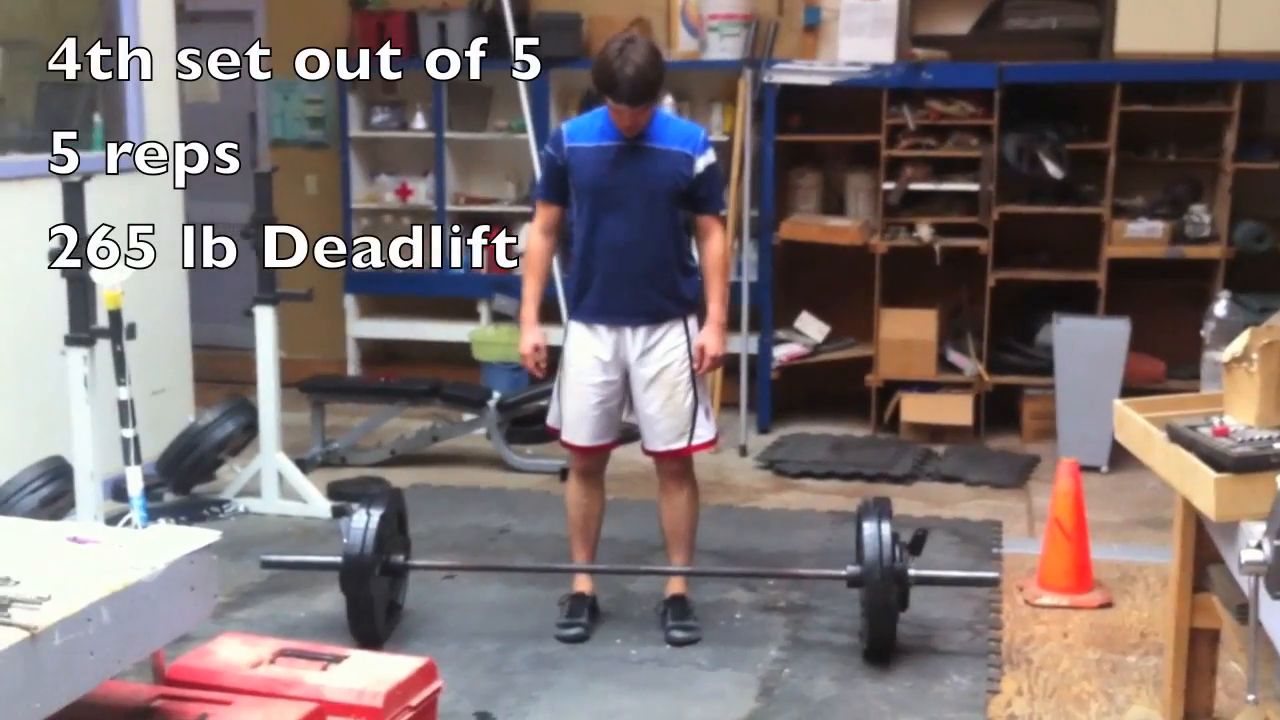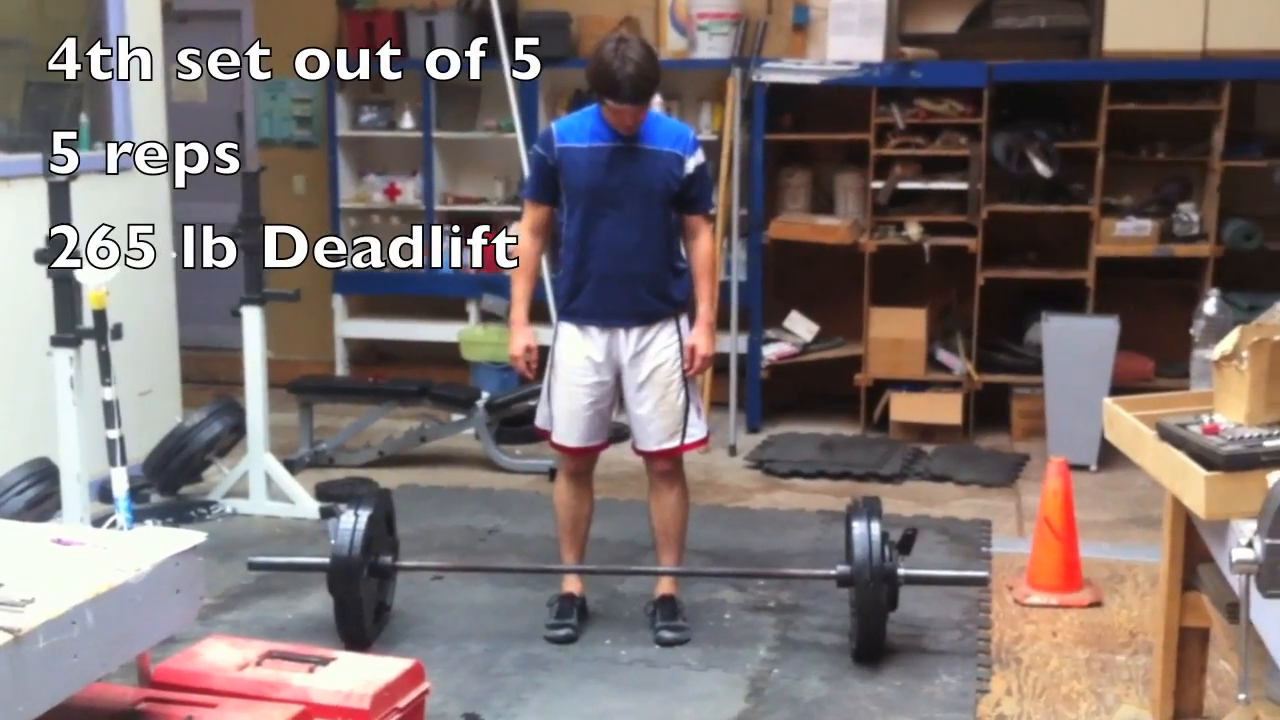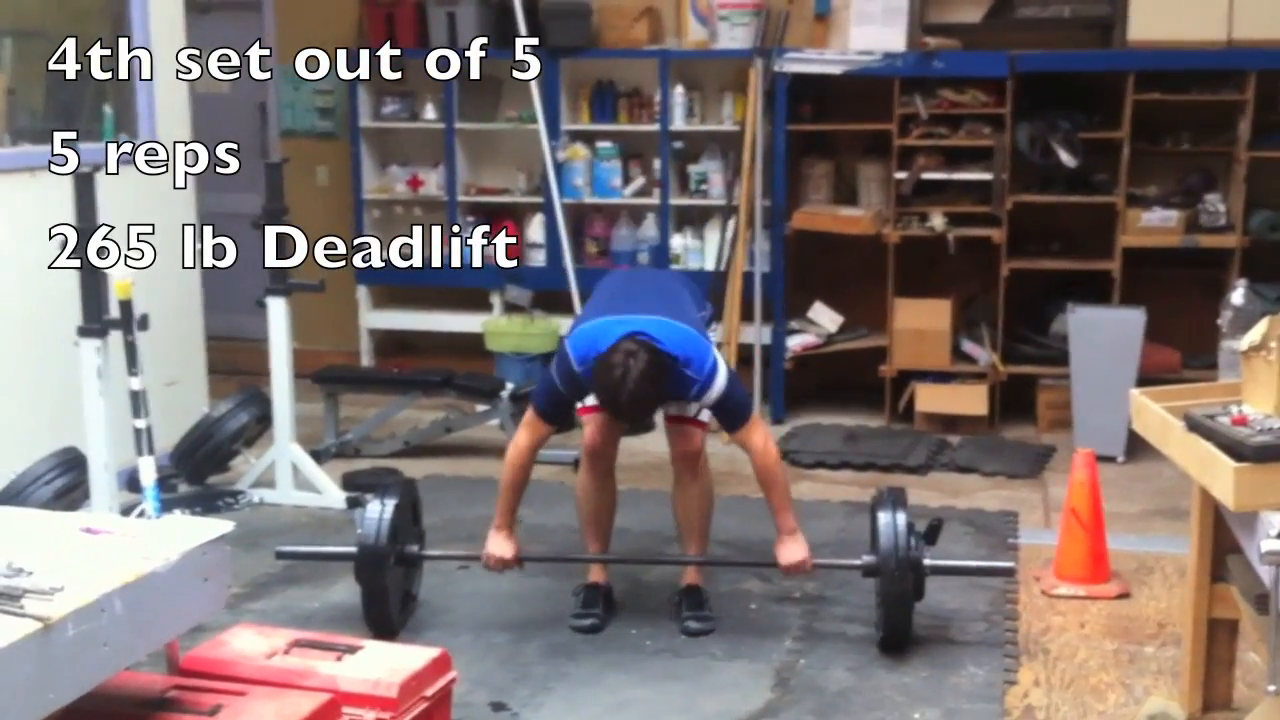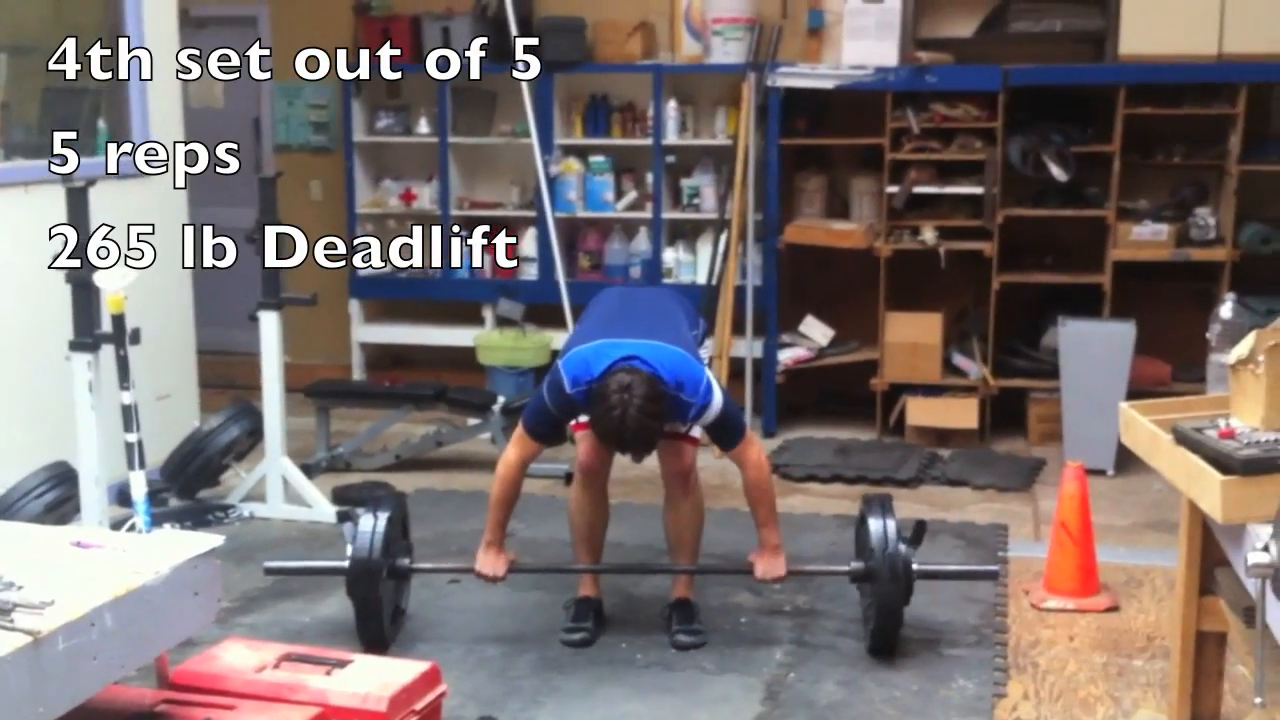
dt=1s
person 1, frame 1
left shoulder: (691, 145)
right shoulder: (568, 140)
left elbow: (711, 235)
right elbow: (543, 230)
left wrist: (715, 321)
right wrist: (529, 319)
left hip: (667, 326)
right hip: (590, 325)
left knee: (674, 460)
right knee: (584, 459)
left ankle: (677, 590)
right ankle: (582, 587)
person 1, frame 2
left shoulder: (681, 145)
right shoulder: (558, 140)
left elbow: (698, 235)
right elbow: (532, 231)
left wrist: (705, 322)
right wrist: (519, 320)
left hip: (658, 329)
right hip: (580, 327)
left knee: (665, 462)
right knee: (574, 460)
left ankle: (667, 589)
right ankle: (571, 587)
person 1, frame 3
left shoulder: (697, 363)
right shoulder: (579, 359)
left elbow: (759, 443)
right elbow: (525, 440)
left wrist: (789, 534)
right wrist: (501, 529)
left knee: (690, 449)
right knee: (595, 445)
left ankle: (692, 582)
right ankle: (596, 578)
person 1, frame 4
left shoulder: (693, 387)
right shoulder: (569, 381)
left elbow: (752, 459)
right elbow: (515, 457)
left wrist: (770, 547)
right wrist: (492, 544)
left knee: (681, 469)
right knee: (588, 465)
left ankle: (683, 597)
right ankle: (587, 594)
